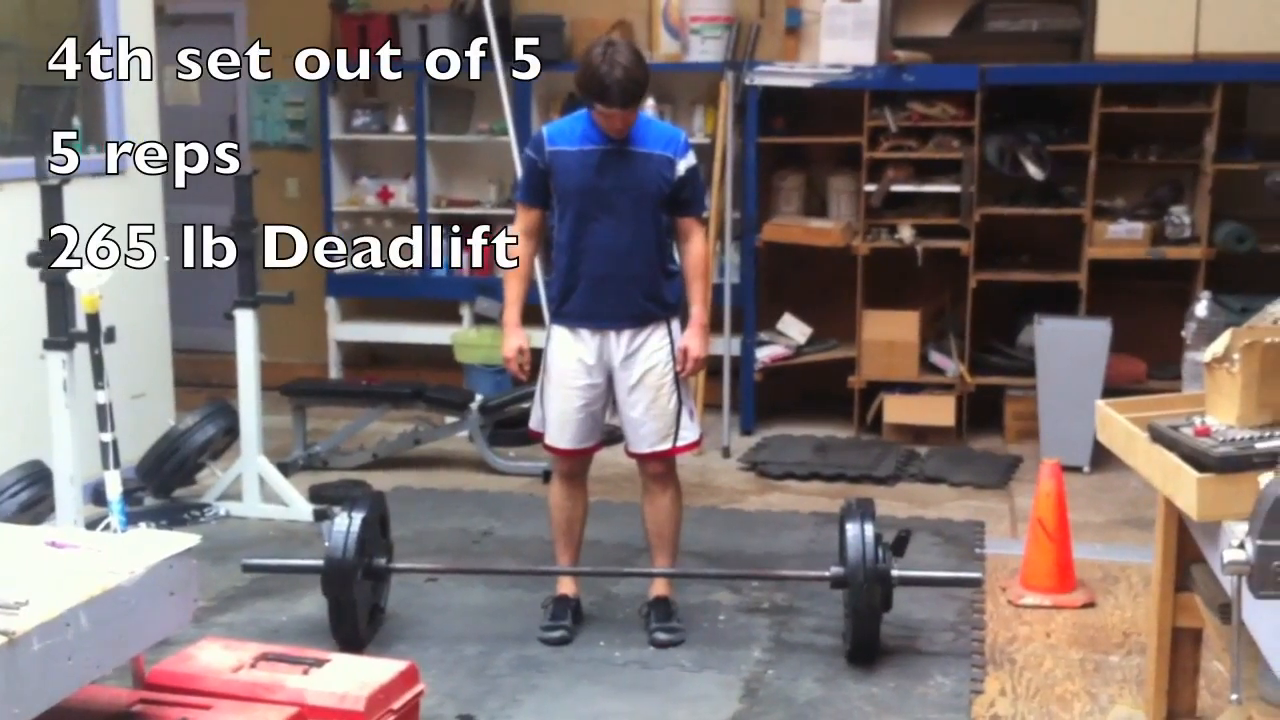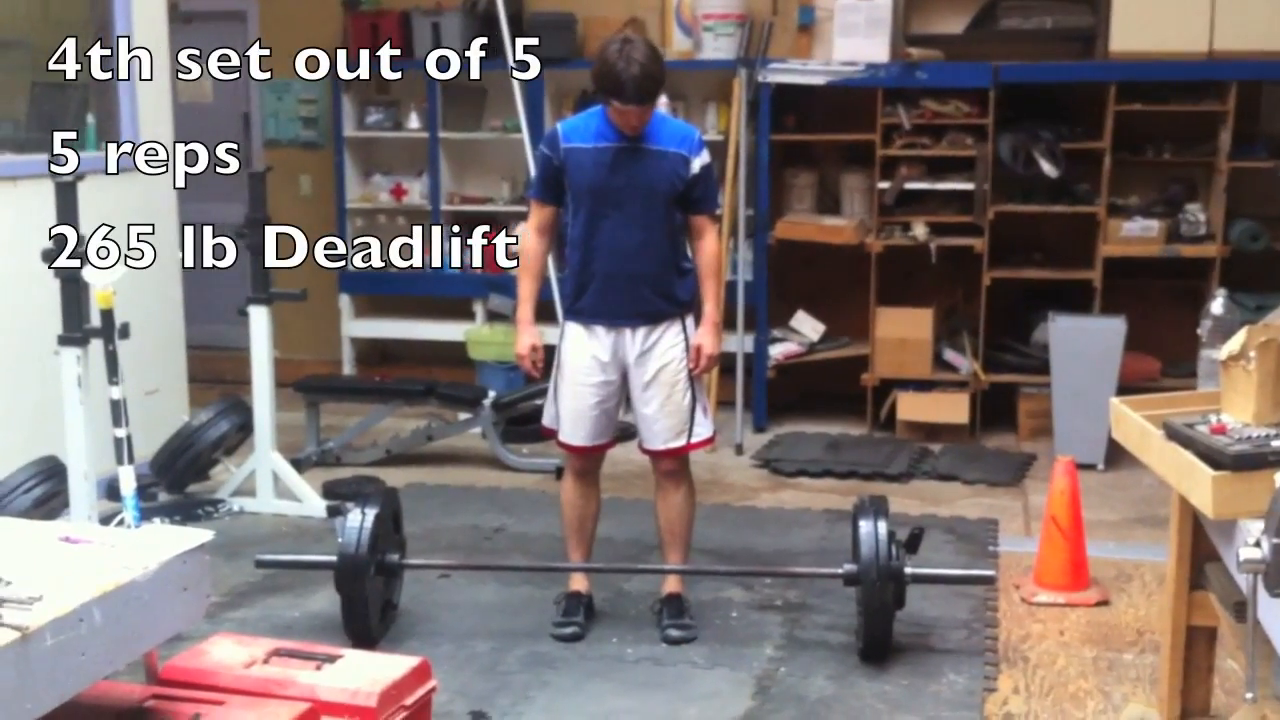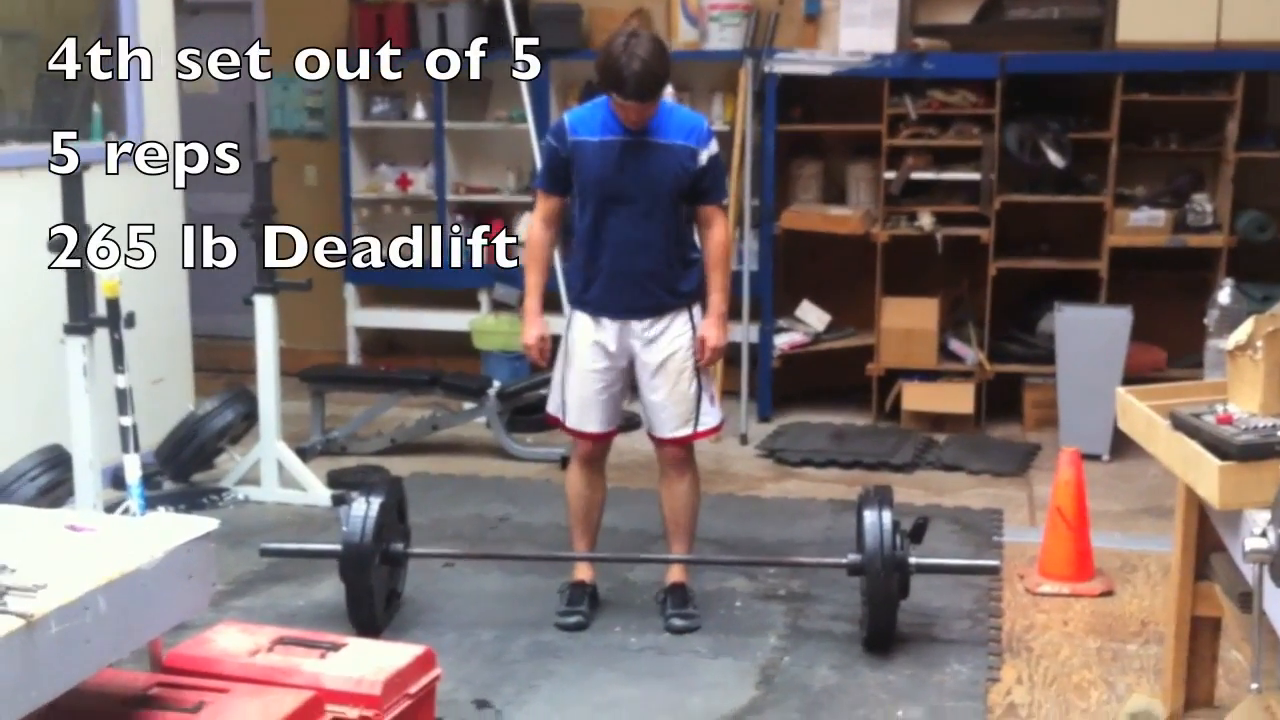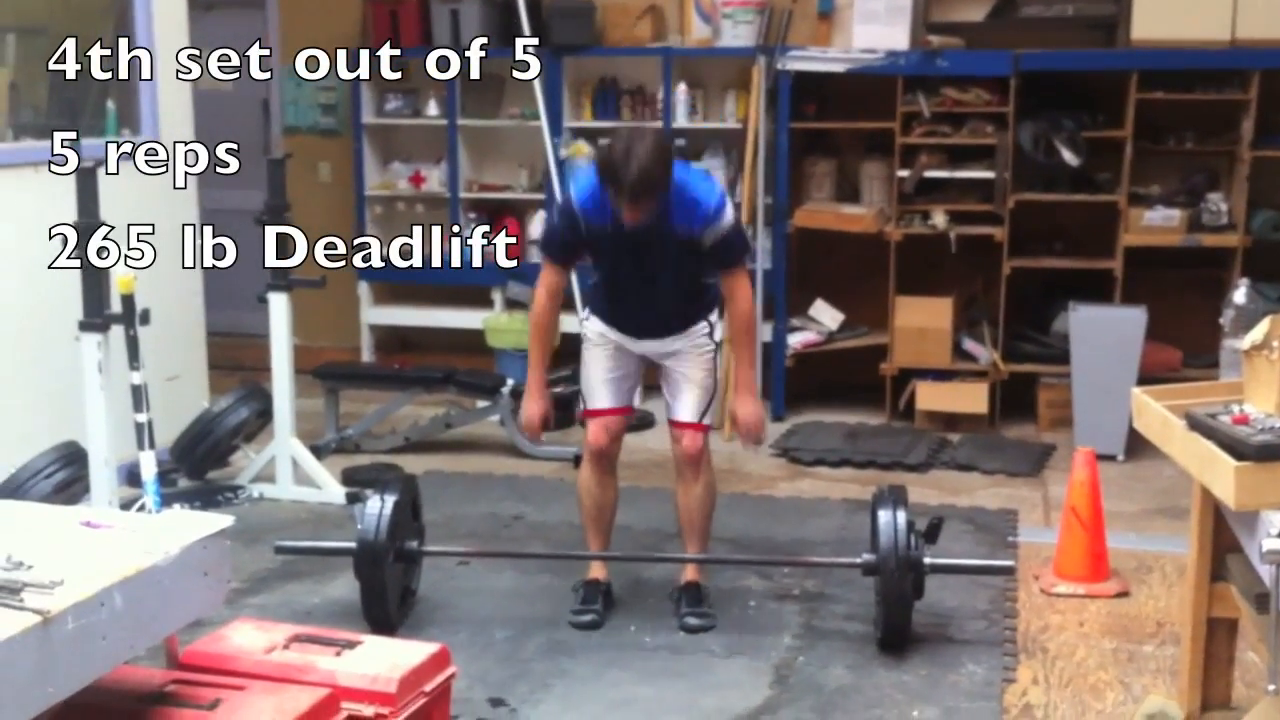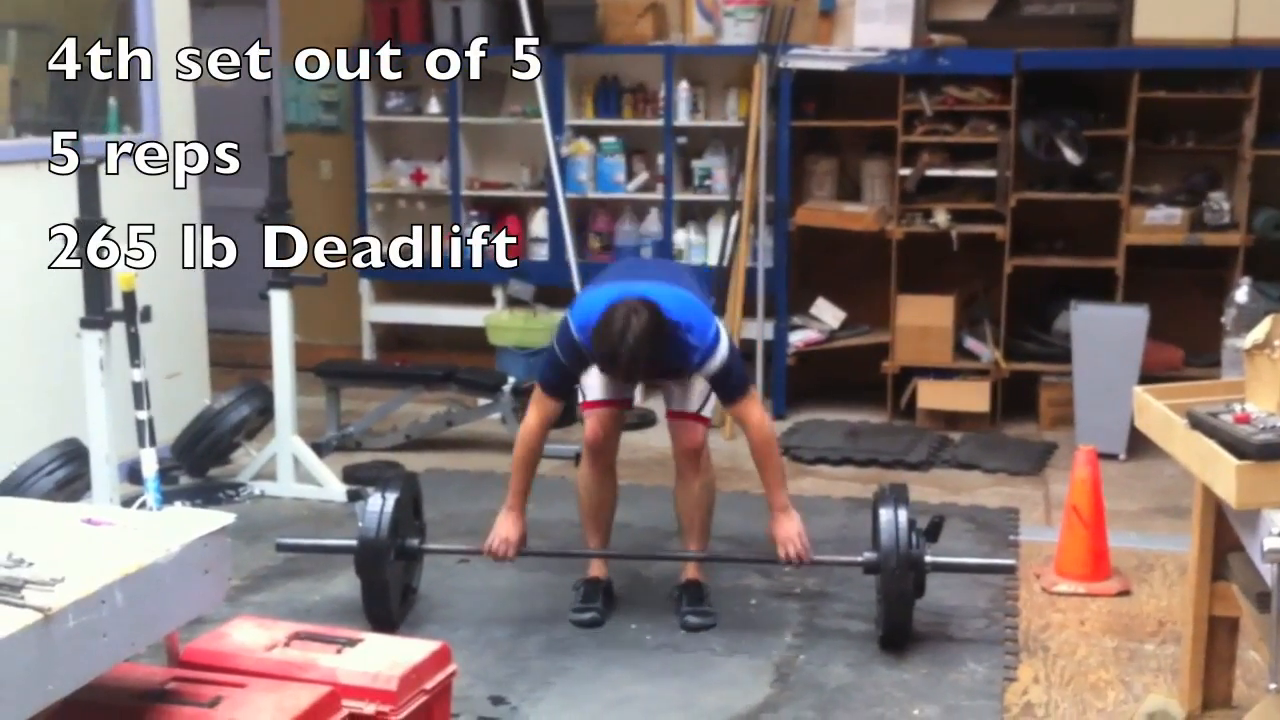
dt=0.3s
person 1, frame 1
left shoulder: (672, 147)
right shoulder: (550, 144)
left elbow: (691, 237)
right elbow: (525, 235)
left wrist: (698, 323)
right wrist: (512, 323)
left hip: (651, 330)
right hip: (573, 329)
left knee: (658, 463)
right knee: (568, 462)
left ankle: (661, 592)
right ankle: (565, 589)
person 1, frame 2
left shoulder: (686, 145)
right shoulder: (564, 140)
left elbow: (704, 236)
right elbow: (538, 231)
left wrist: (711, 322)
right wrist: (525, 320)
left hip: (665, 328)
right hip: (586, 326)
left knee: (671, 461)
right knee: (581, 459)
left ankle: (673, 588)
right ankle: (577, 585)
person 1, frame 3
left shoulder: (694, 135)
right shoulder: (569, 132)
left elbow: (713, 225)
right elbow: (544, 222)
left wrist: (716, 314)
right wrist: (532, 310)
left hip: (671, 318)
right hip: (592, 316)
left knee: (675, 450)
right knee: (587, 448)
left ankle: (678, 577)
right ankle: (582, 574)
person 1, frame 4
left shoulder: (706, 201)
right shoulder: (580, 199)
left elbow: (738, 292)
right elbow: (550, 290)
left wrist: (744, 389)
right wrist: (536, 386)
left hip: (687, 326)
right hip: (611, 325)
left knee: (691, 449)
right knee: (599, 443)
left ankle: (692, 577)
right ankle: (596, 574)
person 1, frame 5
left shoulder: (700, 334)
right shoulder: (580, 330)
left elbow: (755, 419)
right elbow: (537, 419)
left wrist: (783, 512)
right wrist: (511, 512)
left hip: (682, 343)
right hip: (609, 339)
left knee: (691, 445)
right knee: (597, 439)
left ankle: (693, 576)
right ankle: (596, 572)
